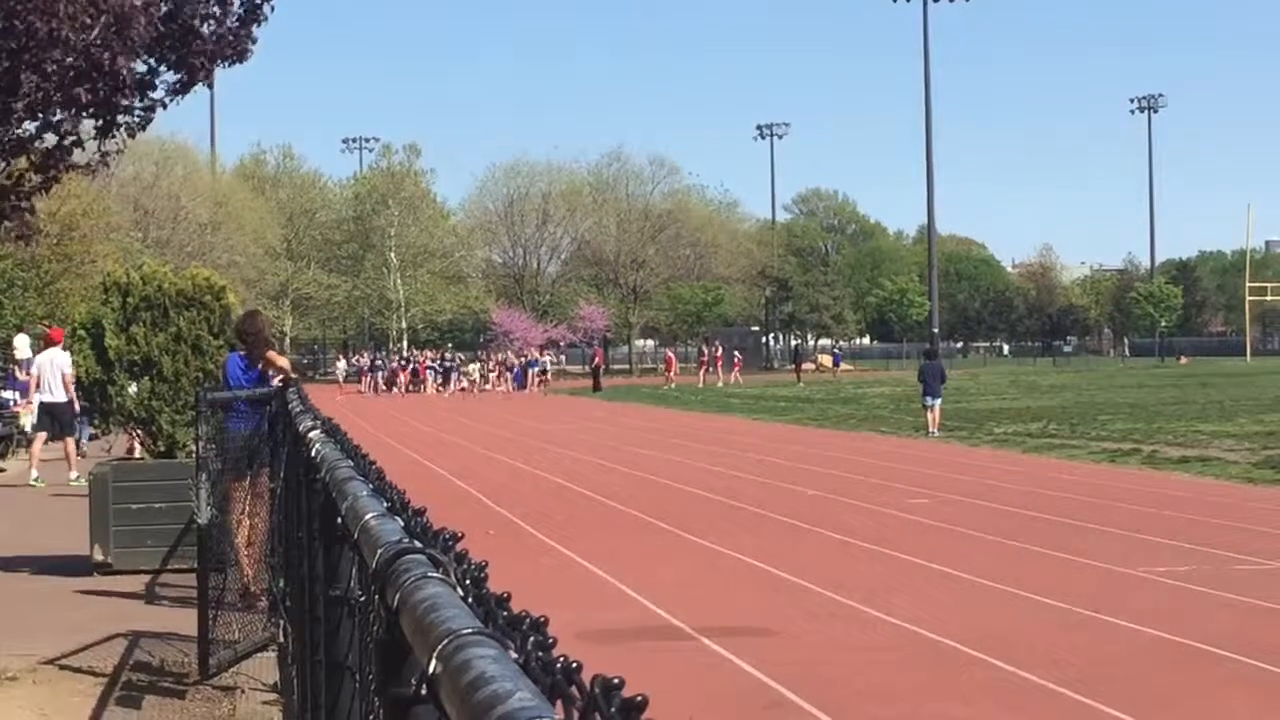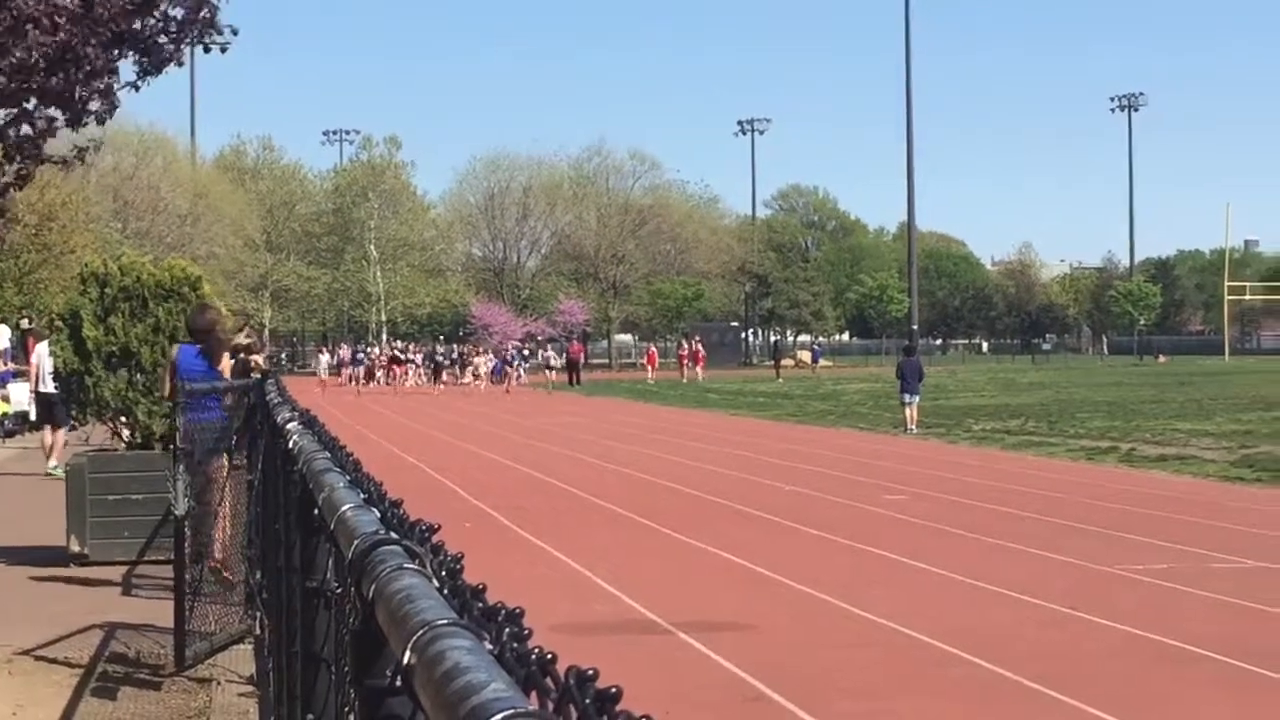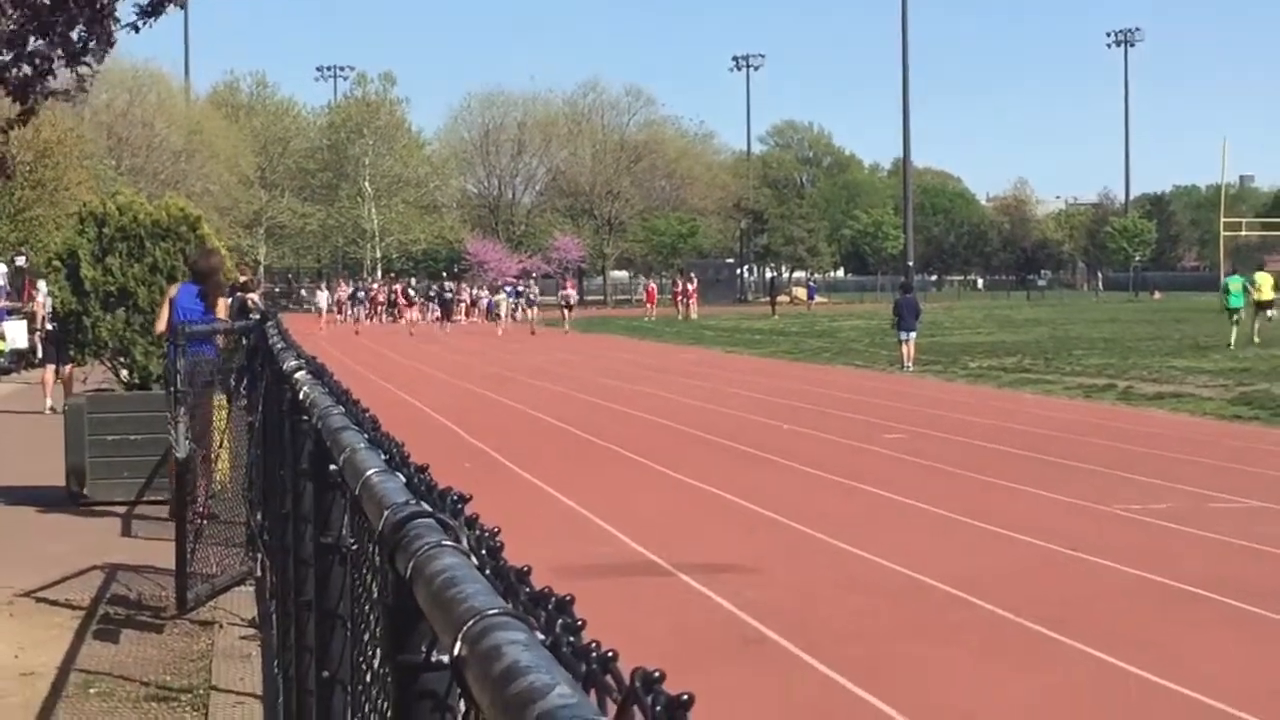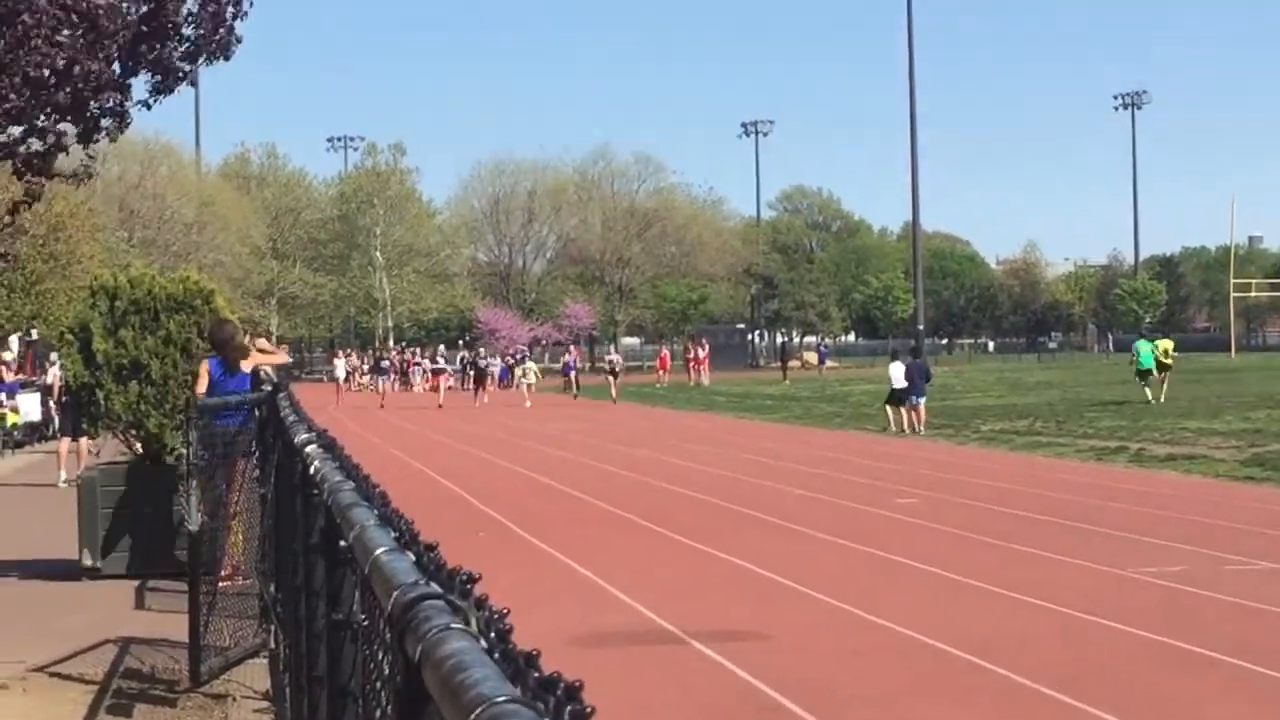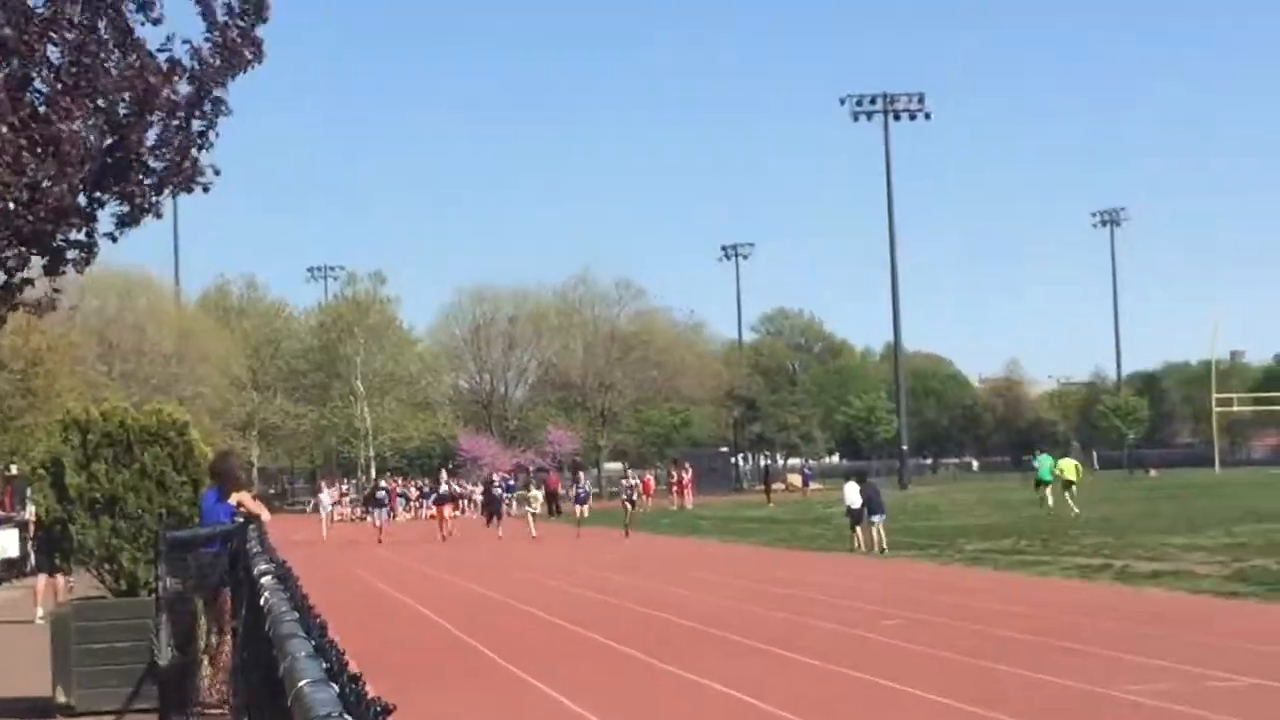
dt=1s
person 1, frame 1
left shoulder: (229, 360)
right shoulder: (265, 356)
right elbow: (281, 364)
right wrist: (285, 375)
left hip: (233, 434)
right hip: (260, 433)
left knee: (236, 509)
right knee: (259, 510)
left ankle: (248, 578)
right ankle: (255, 583)
person 1, frame 2
left shoulder: (177, 352)
right shoulder: (222, 355)
left elbow: (167, 393)
right elbow: (228, 396)
left hip: (185, 425)
right hip: (214, 425)
right knee: (218, 494)
right ankle: (218, 555)
person 1, frame 3
left shoulder: (175, 290)
right shoulder: (217, 298)
left elbow: (160, 329)
left hip: (178, 362)
right hip: (206, 363)
right knee: (204, 434)
right ankle: (201, 501)
person 1, frame 4
left shoulder: (207, 365)
right shoulder: (247, 358)
left elbow: (199, 396)
right elbow: (284, 358)
right wrist: (265, 347)
right hip: (240, 432)
left knee: (227, 497)
right knee: (234, 500)
left ankle: (234, 560)
right ankle: (228, 567)
person 1, frame 5
left shoulder: (206, 495)
right shoulder: (238, 495)
right elbow: (264, 517)
right wrist: (261, 509)
left hip: (204, 560)
left knee: (212, 626)
right knee: (228, 630)
left ankle: (214, 688)
right ankle: (214, 694)
